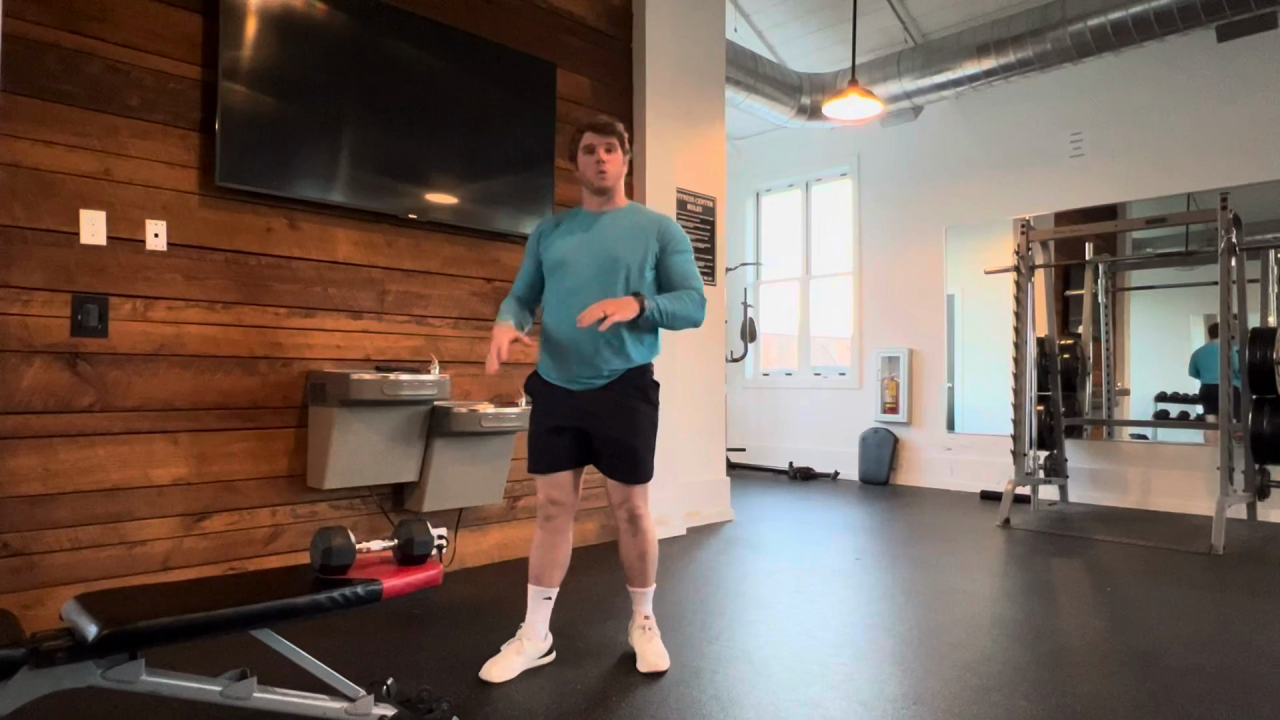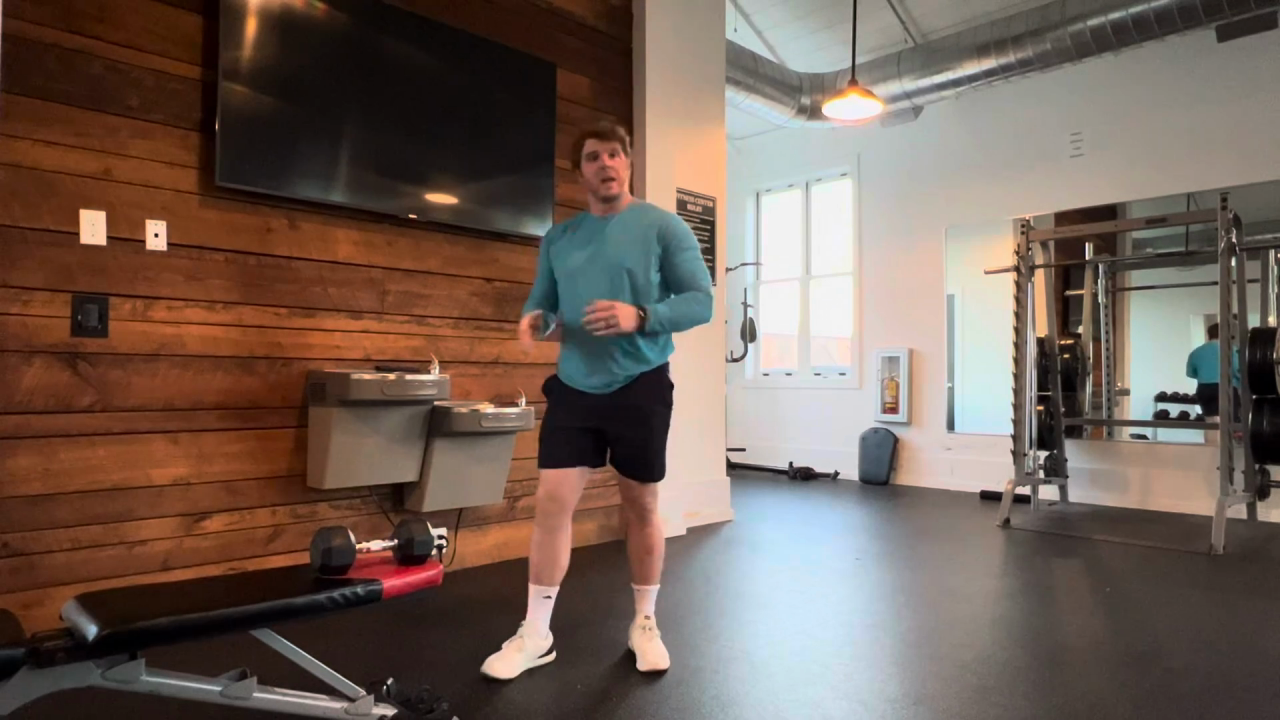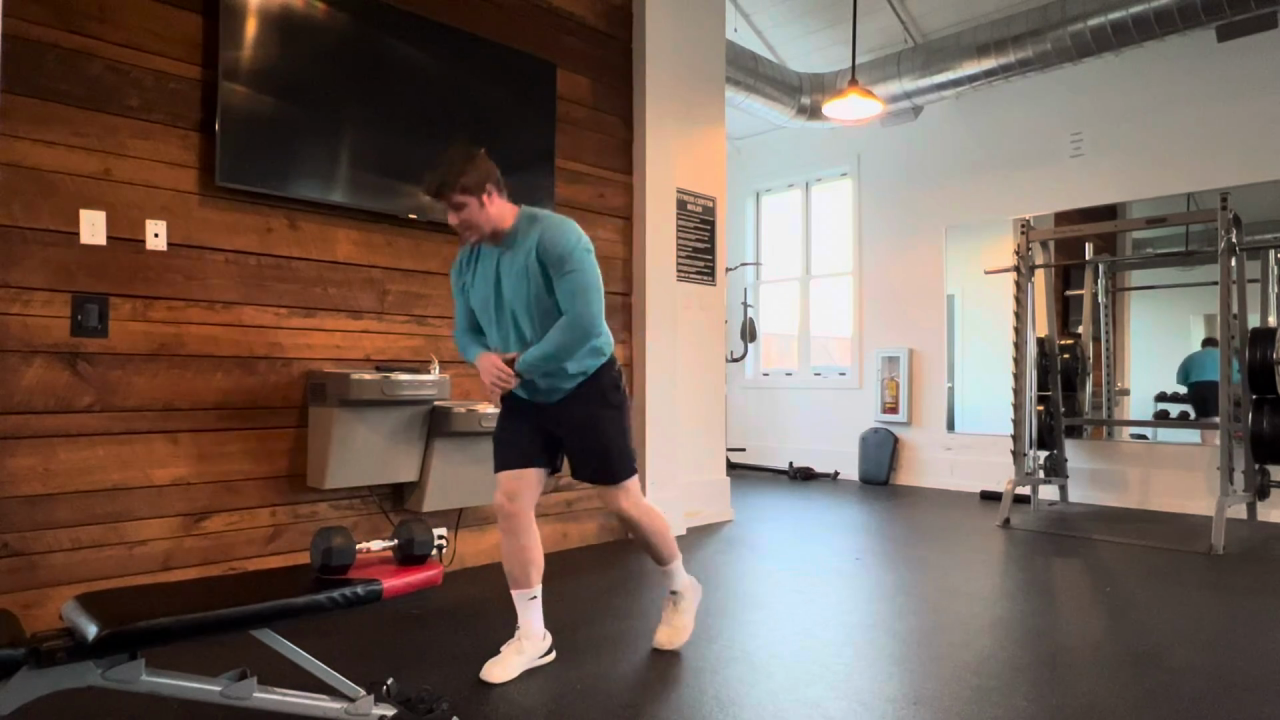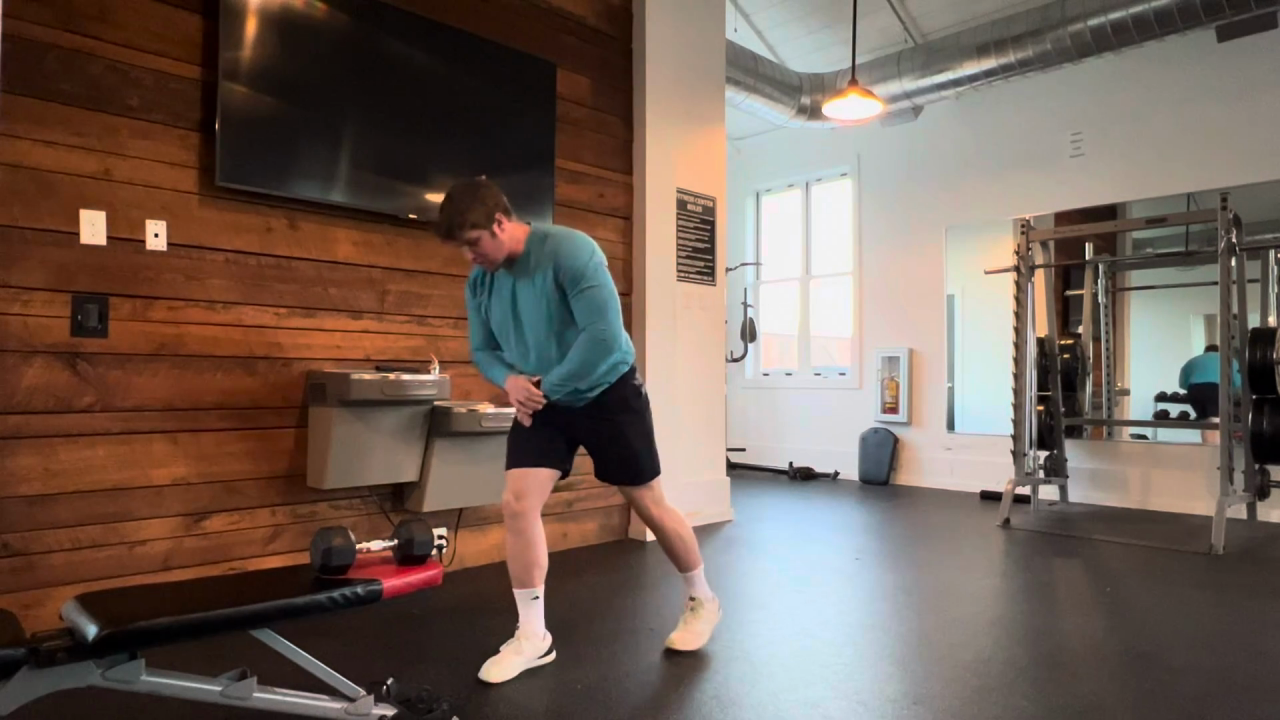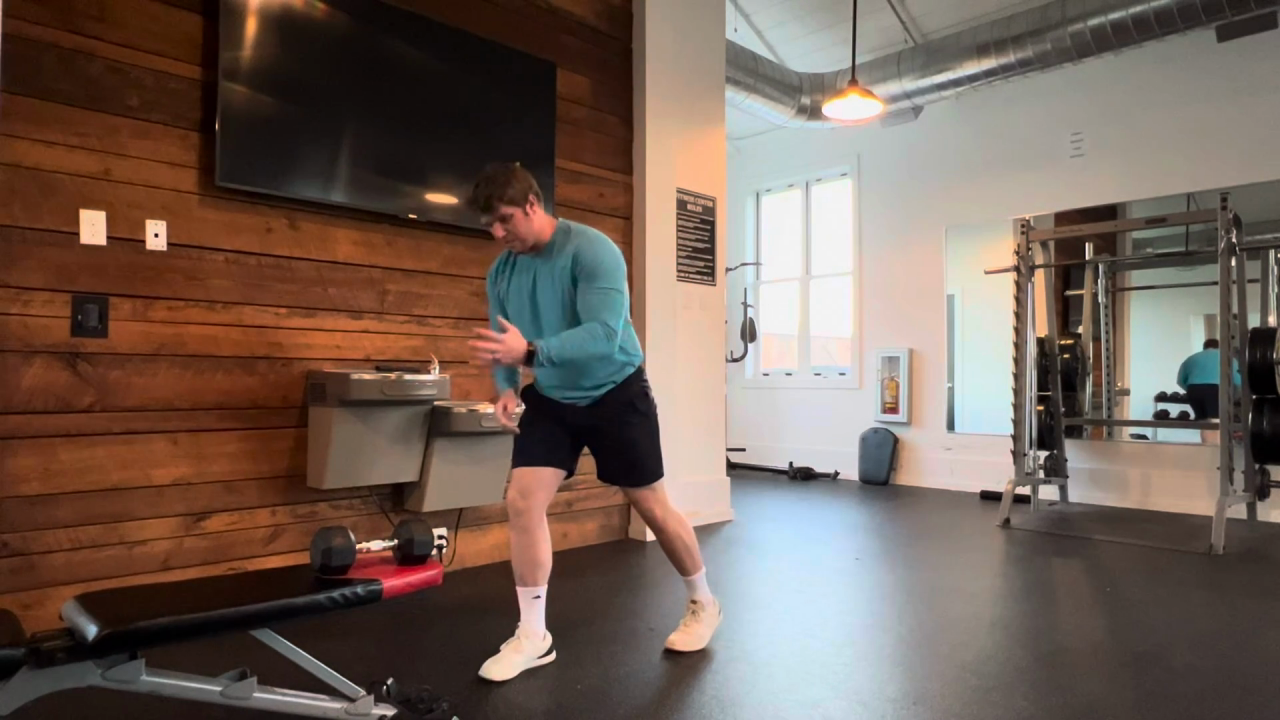
dt=1s
person 1, frame 1
left shoulder: (659, 229)
right shoulder: (548, 232)
left elbow: (694, 305)
right elbow: (521, 296)
left wrist: (637, 304)
right wrist: (505, 324)
left hip: (625, 387)
right hip: (556, 388)
left knee: (631, 509)
right knee: (552, 509)
left ankle: (644, 624)
right ankle: (534, 636)
person 1, frame 2
left shoulder: (664, 227)
right shoulder: (558, 239)
left elbow: (700, 302)
right elbow: (541, 301)
left wrist: (641, 313)
right wrist: (530, 317)
left hip: (640, 386)
right hip: (573, 388)
left knee: (641, 507)
right knee: (551, 504)
left ankle: (645, 623)
right ankle: (536, 634)
person 1, frame 3
left shoulder: (556, 236)
right shoulder: (466, 264)
left elbow: (586, 321)
right elbow: (465, 331)
left wrist: (520, 365)
right wrist: (481, 358)
left hip: (587, 386)
right hip: (524, 399)
left knee: (623, 503)
right knee: (510, 506)
left ankle: (682, 588)
right ankle: (532, 636)
person 1, frame 4
left shoulder: (570, 251)
right shoulder: (480, 283)
left elbow: (605, 335)
right elbow: (482, 349)
left wrist: (548, 386)
right wrist: (508, 378)
left hip: (609, 392)
right hip: (544, 403)
left knee: (648, 504)
right knee: (517, 504)
left ankle: (702, 600)
right ankle: (532, 637)
person 1, frame 5
left shoulder: (591, 249)
right shoulder: (501, 272)
left elbow: (603, 334)
right elbow: (502, 343)
left wrist: (529, 351)
right wrist: (506, 387)
left hip: (615, 393)
right hip: (551, 400)
left knee: (651, 506)
right knee: (521, 502)
left ankle: (703, 604)
right ankle: (532, 637)
